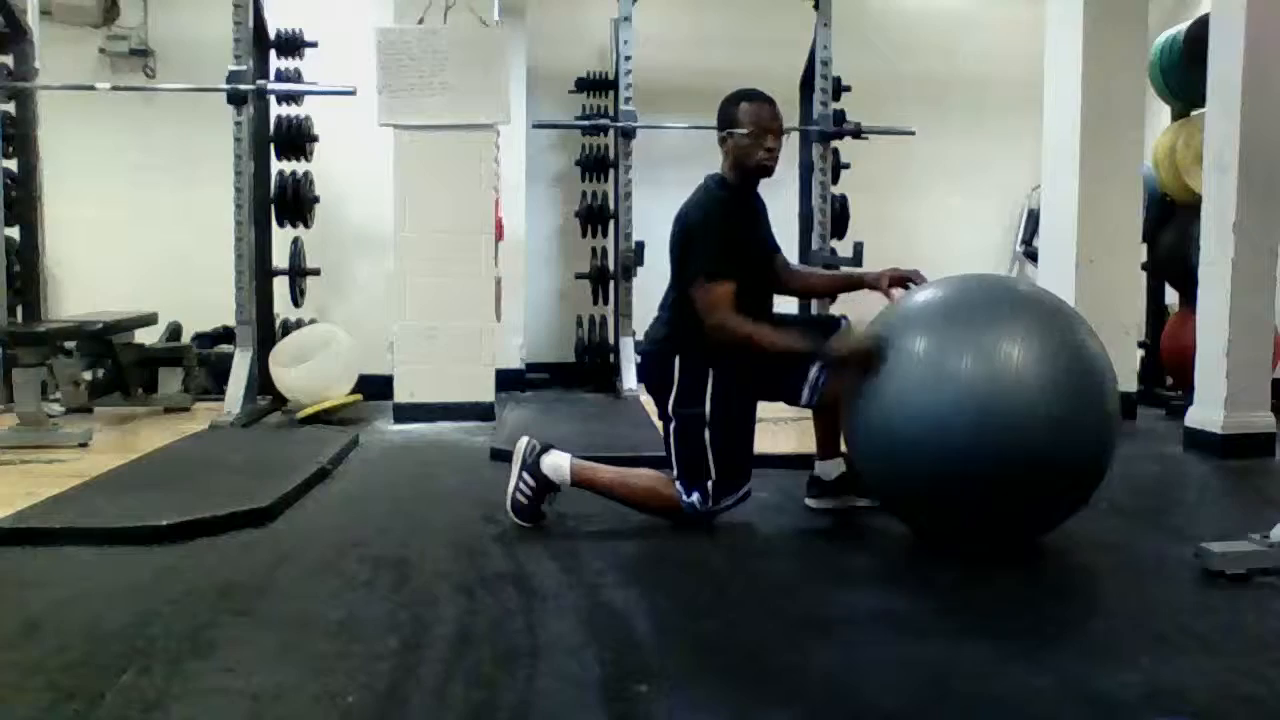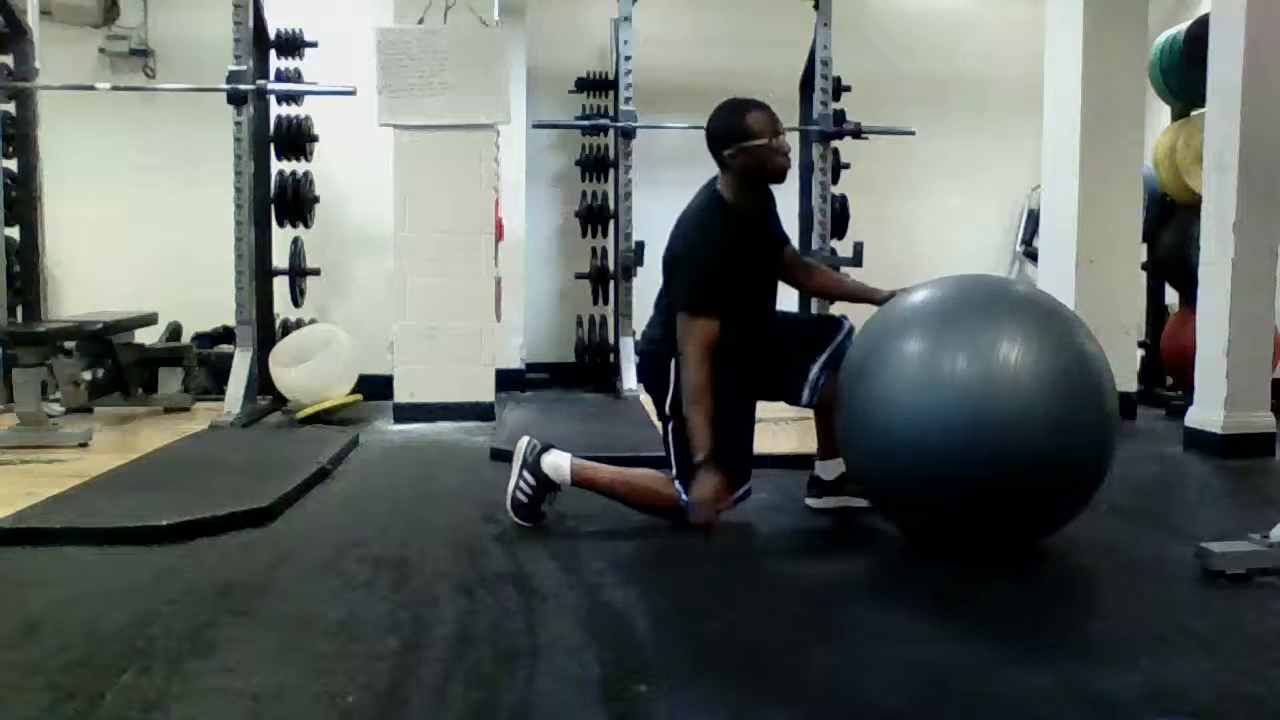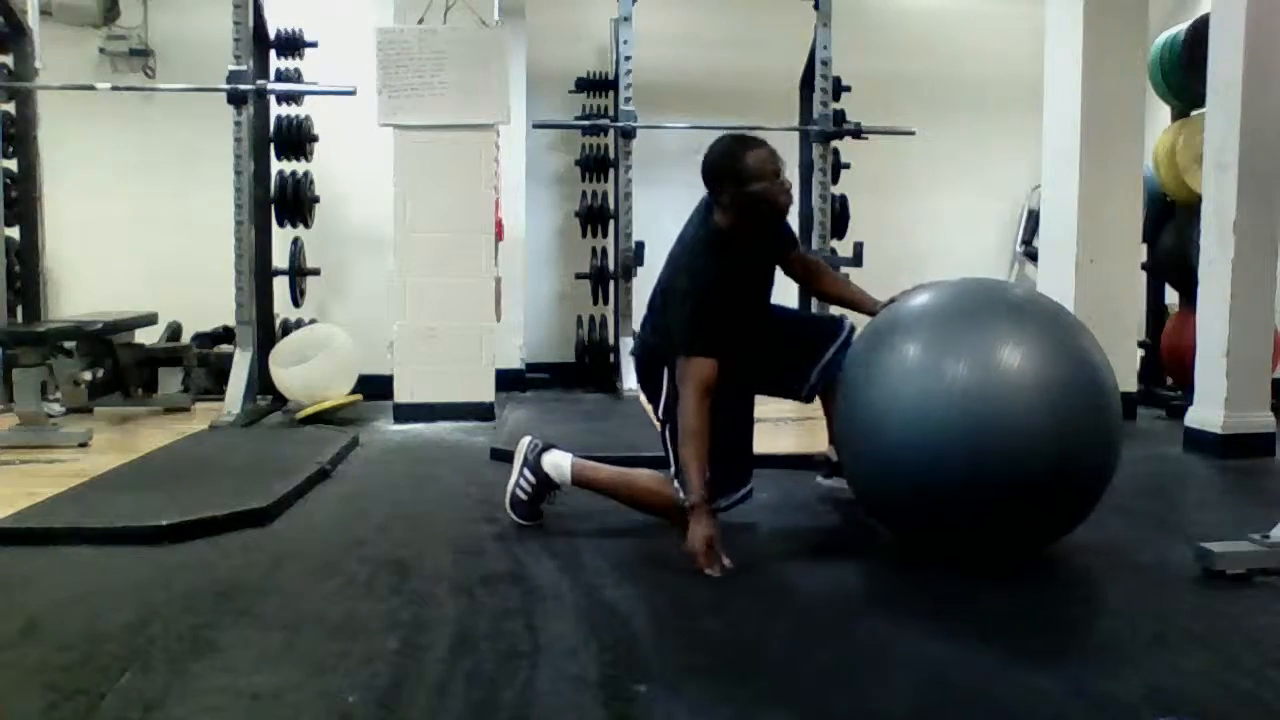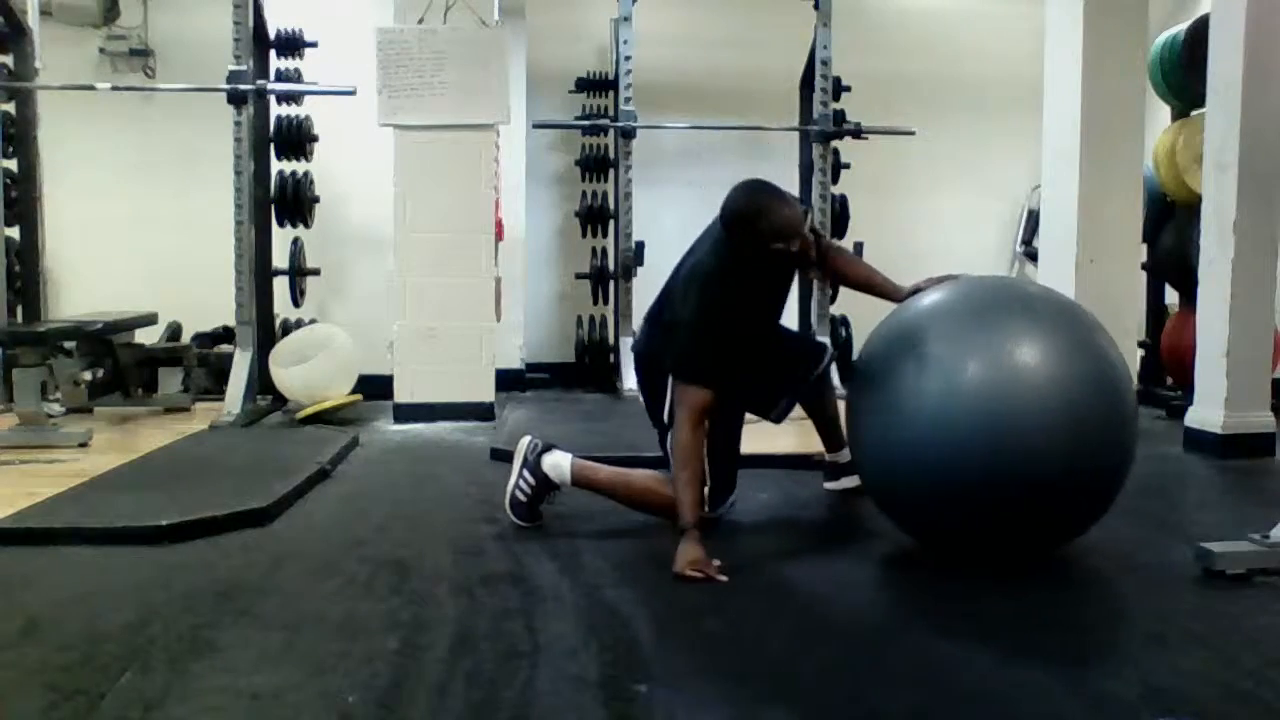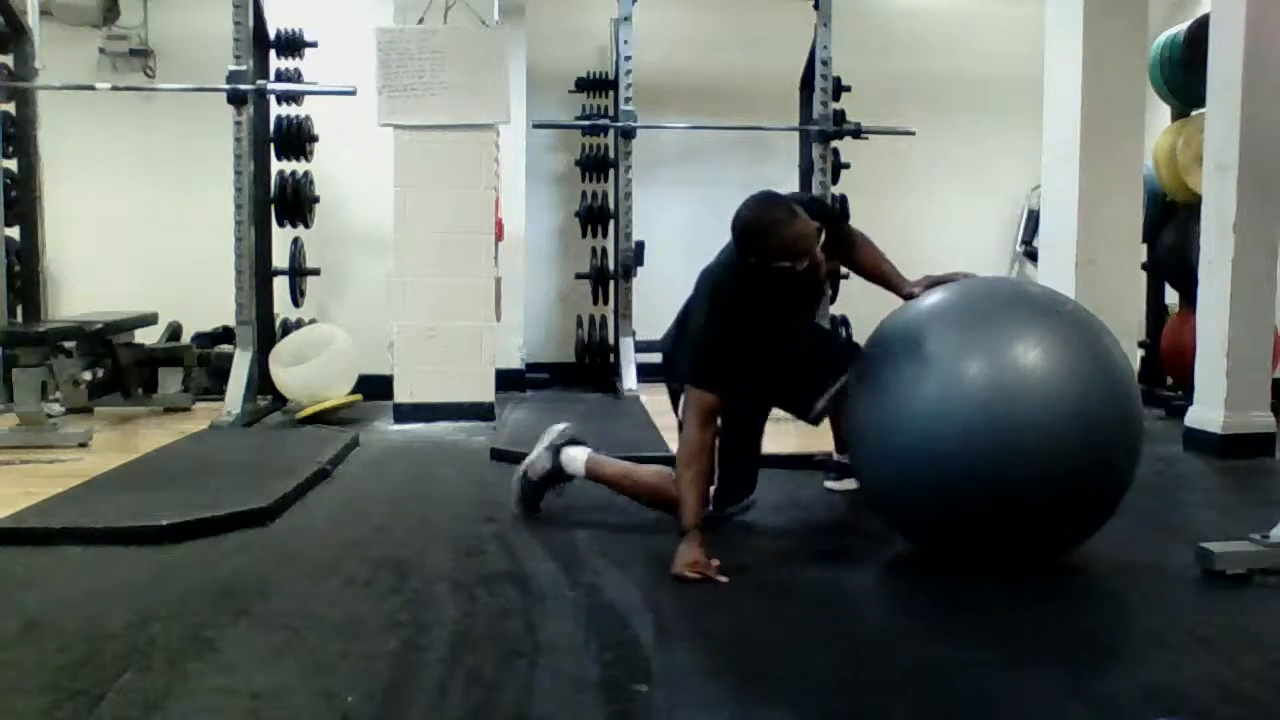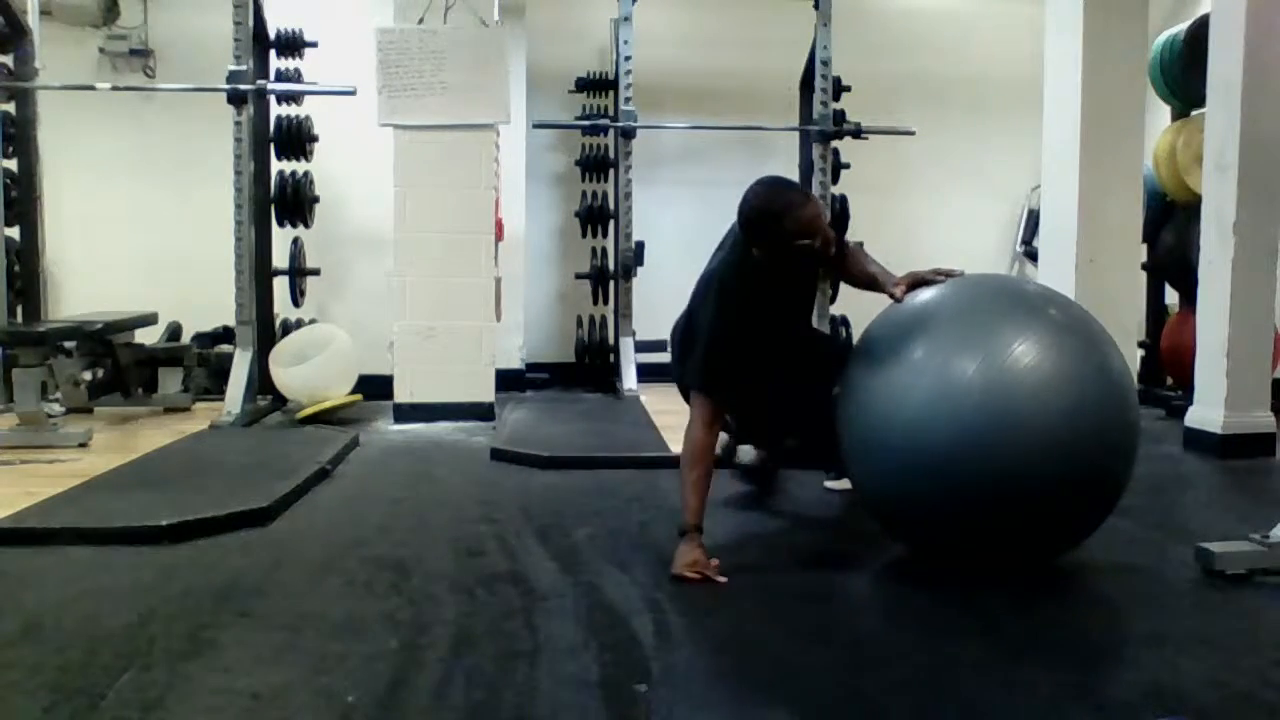
dt=0.3s
person 1, frame 1
left shoulder: (747, 199)
right shoulder: (709, 214)
left elbow: (782, 276)
right elbow: (719, 322)
left wrist: (865, 279)
right wrist: (820, 347)
left hip: (731, 350)
right hip: (691, 361)
left knee: (838, 354)
right knee: (703, 501)
left ankle: (830, 477)
right ankle: (553, 466)
person 1, frame 2
left shoulder: (755, 198)
right shoulder: (703, 239)
left elbow: (796, 269)
right elbow: (694, 355)
left wrist: (877, 295)
right wrist: (704, 466)
right hip: (679, 359)
left knee: (839, 345)
right knee: (704, 494)
left ankle: (827, 480)
right ankle: (550, 465)
person 1, frame 3
left shoulder: (758, 215)
right shoulder: (699, 271)
left elbow: (804, 267)
right elbow: (695, 392)
left wrist: (878, 308)
right wrist: (699, 511)
right hip: (678, 361)
left knee: (837, 341)
right knee: (718, 494)
right ankle: (551, 463)
person 1, frame 4
left shoulder: (785, 223)
right shoulder: (709, 296)
left elbow: (826, 255)
right elbow: (689, 417)
left wrist: (899, 293)
right wrist: (689, 536)
right hip: (676, 366)
left knee: (813, 363)
right knee: (709, 500)
left ankle: (840, 463)
right ankle: (553, 465)
person 1, frame 5
left shoulder: (809, 218)
right shoulder: (723, 301)
left elbow: (850, 242)
right elbow: (700, 420)
left wrist: (904, 287)
right wrist: (691, 538)
right hip: (709, 369)
right knee: (720, 500)
left ankle: (849, 465)
right ankle: (570, 458)
person 1, frame 6
left shoulder: (795, 230)
right shoulder: (730, 298)
left elbow: (845, 256)
right elbow: (704, 418)
left wrist: (887, 280)
right wrist: (690, 537)
right hip: (729, 380)
right ankle: (766, 453)
